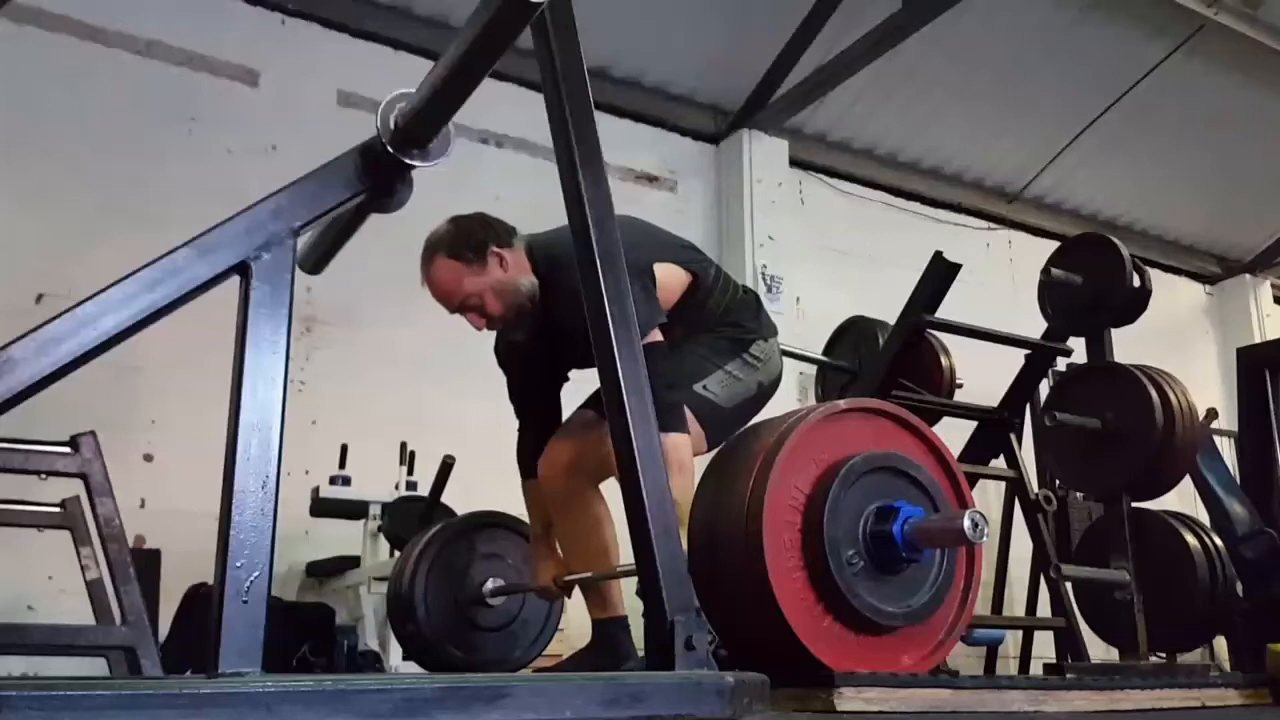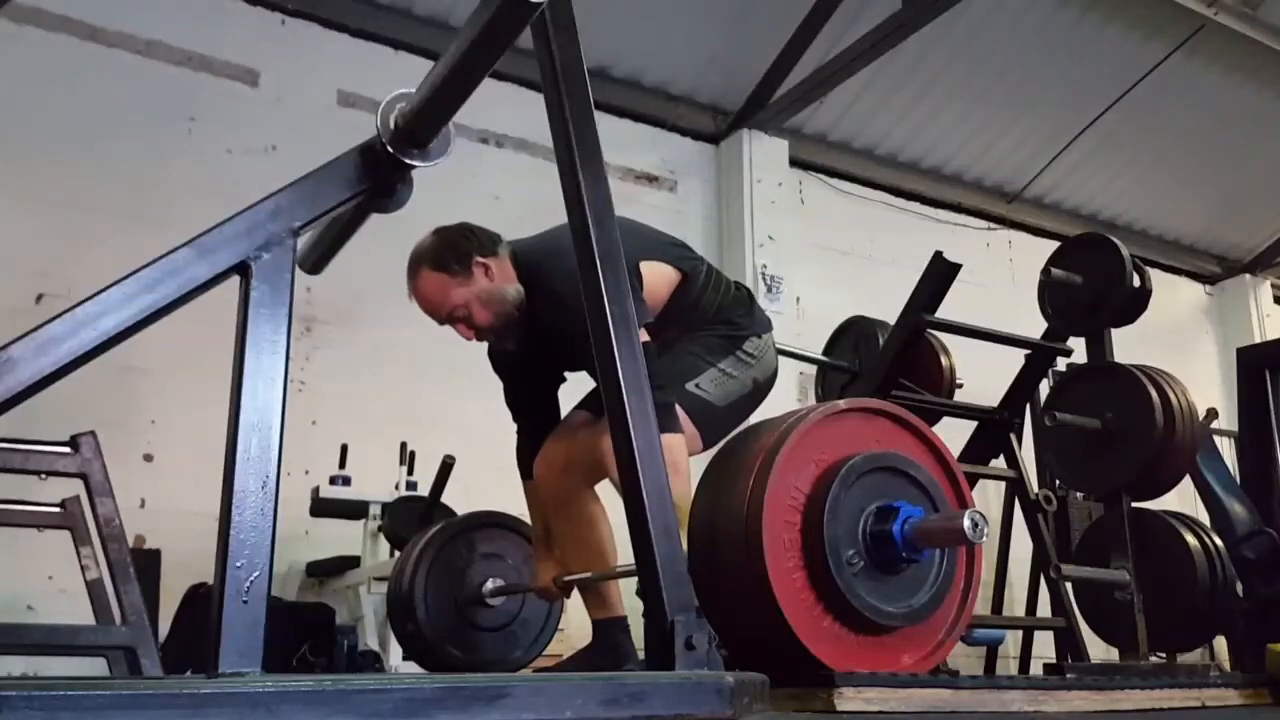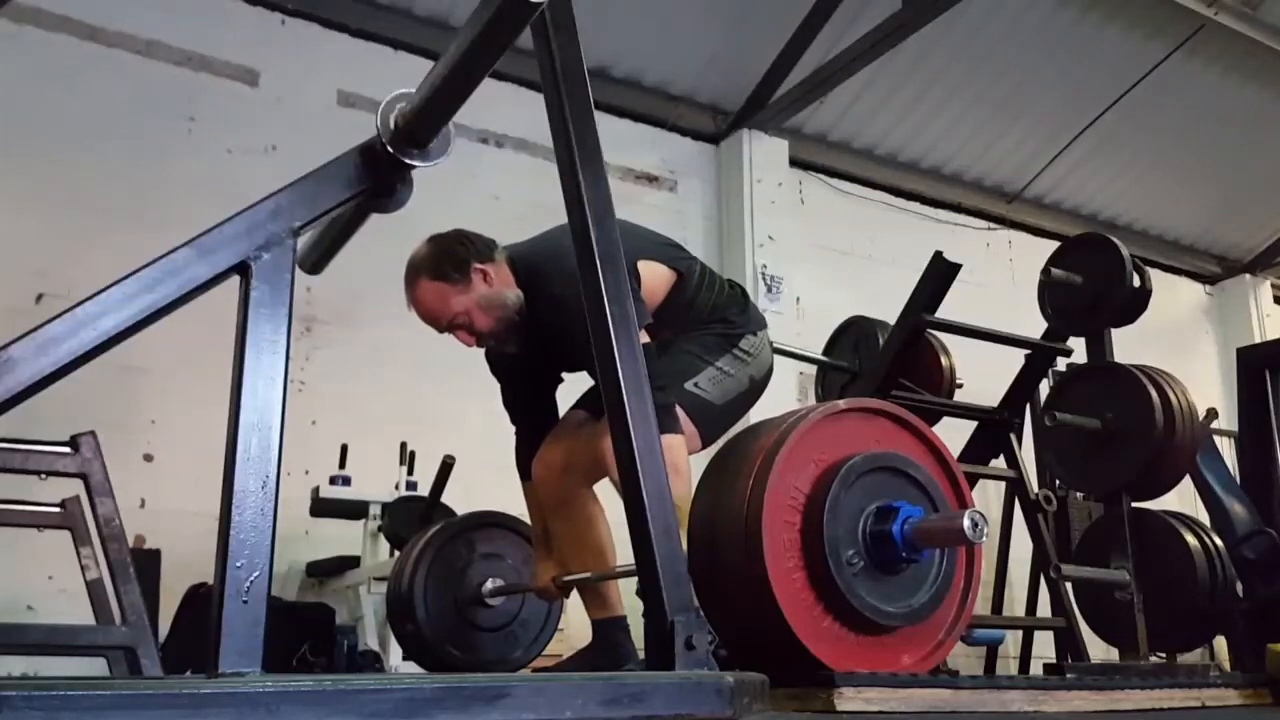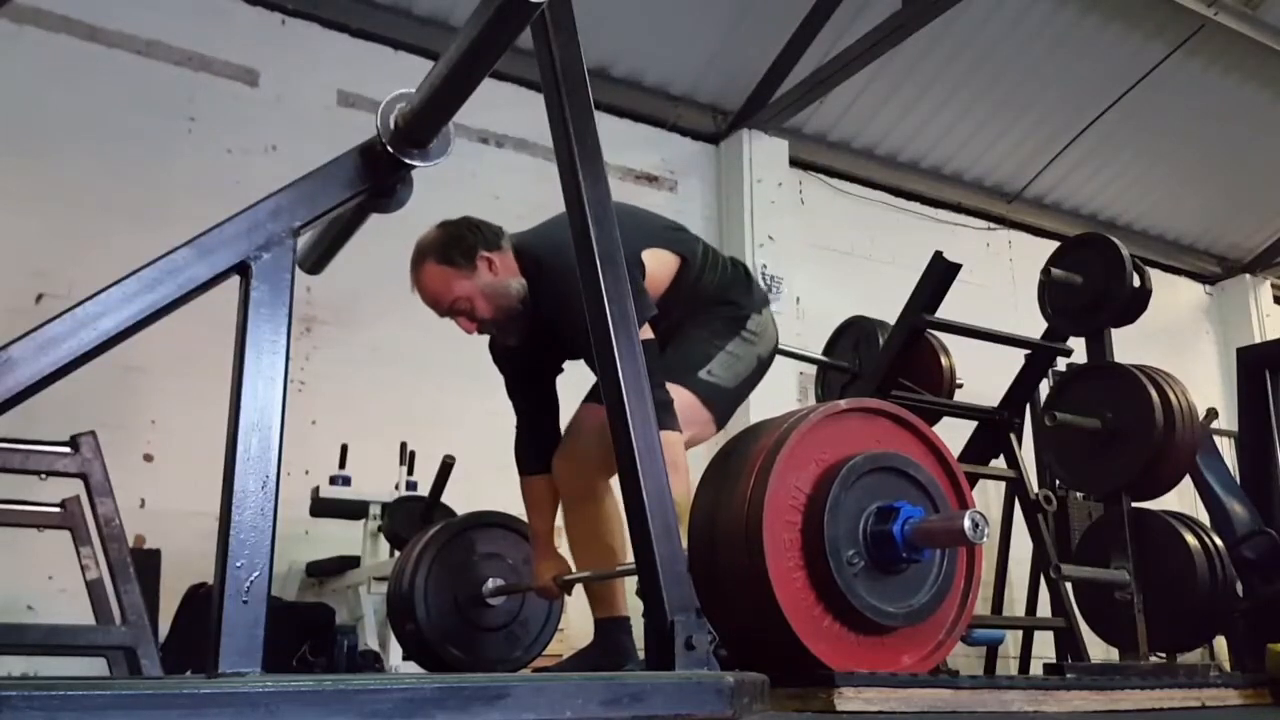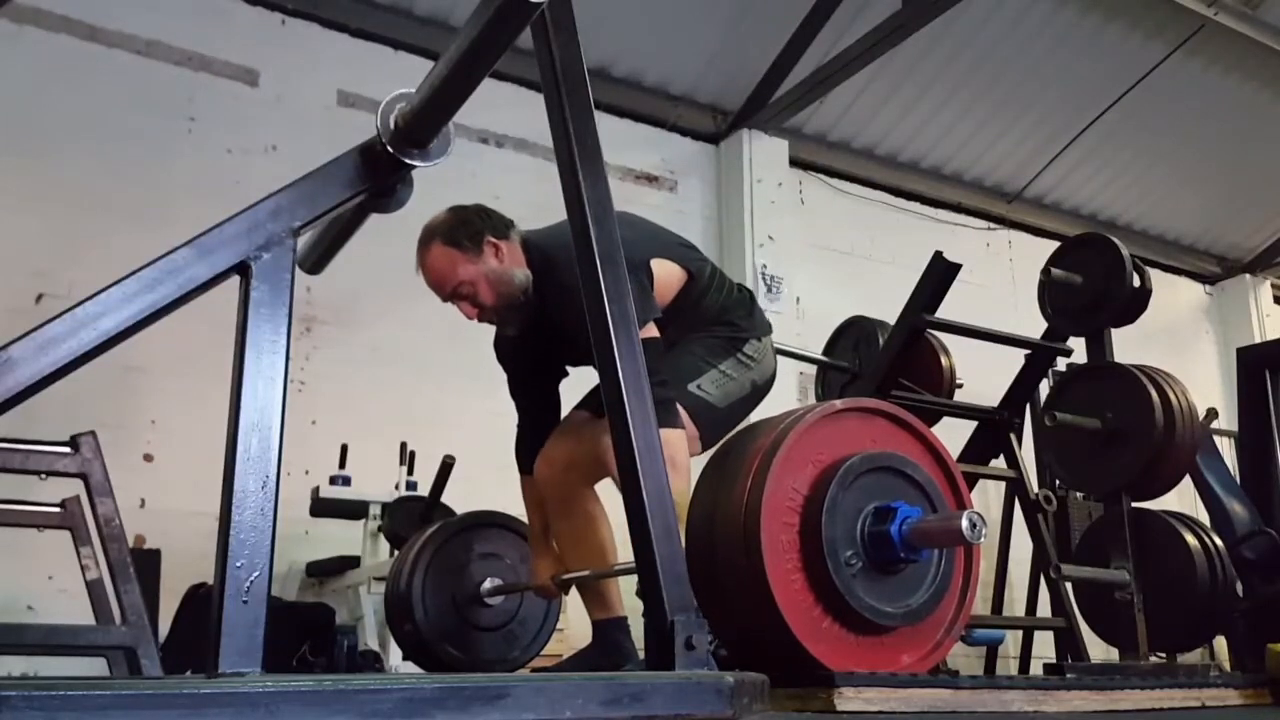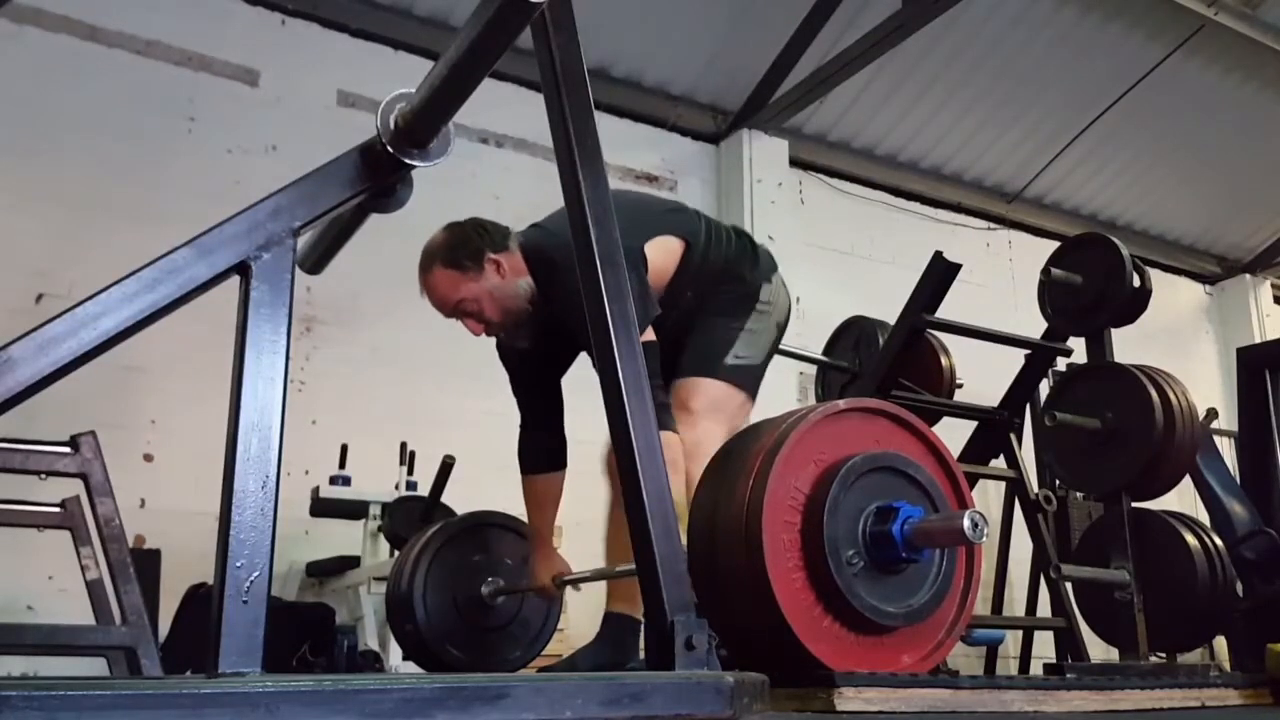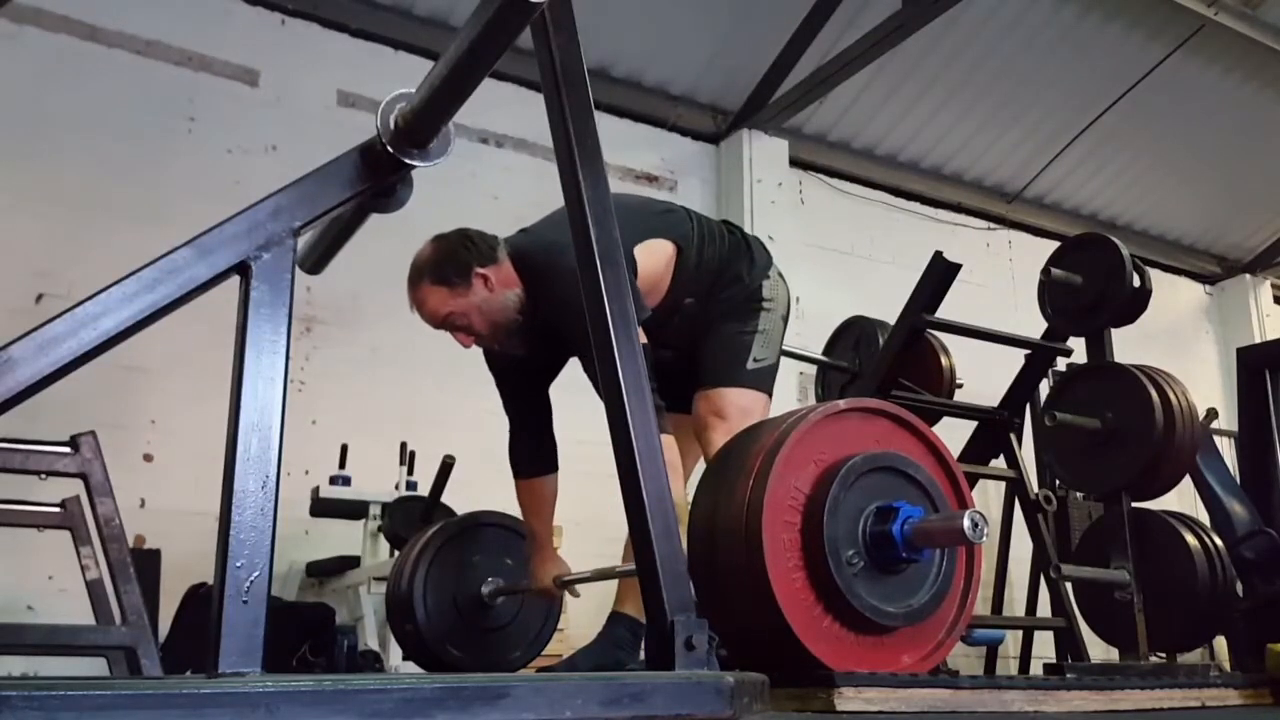
dt=0.5s
person 1, frame 1
left shoulder: (586, 273)
right shoulder: (518, 334)
left elbow: (658, 401)
right elbow: (535, 436)
left wrist: (682, 543)
right wrist: (543, 552)
left hip: (734, 345)
right knee: (561, 464)
right ankle: (612, 642)
person 1, frame 2
left shoulder: (571, 275)
right shoulder: (511, 336)
left elbow: (650, 403)
right elbow: (535, 437)
right wrist: (543, 552)
left hip: (730, 341)
right hip: (658, 352)
right knee: (558, 465)
right ankle: (612, 643)
person 1, frame 3
left shoulder: (572, 280)
right shoulder: (508, 333)
left elbow: (650, 405)
right elbow: (534, 440)
right wrist: (544, 554)
left hip: (724, 338)
right hip: (662, 350)
right knee: (557, 464)
right ankle: (611, 642)
person 1, frame 4
left shoulder: (575, 271)
right shoulder: (513, 321)
left elbow: (649, 399)
right elbow: (536, 434)
right wrist: (542, 550)
left hip: (728, 318)
right hip: (664, 330)
right knee: (580, 460)
right ankle: (613, 641)
person 1, frame 5
left shoulder: (583, 267)
right shoulder: (517, 329)
left elbow: (653, 398)
right elbow: (535, 432)
right wrist: (542, 551)
left hip: (729, 342)
right hip: (656, 356)
right knee: (556, 465)
right ankle: (611, 643)
person 1, frame 6
left shoulder: (580, 268)
right shoulder: (521, 328)
left elbow: (649, 399)
right elbow: (541, 433)
right wrist: (542, 548)
left hip: (740, 293)
right hip: (675, 316)
left knee: (690, 438)
right ankle: (619, 638)
person 1, frame 7
left shoulder: (572, 277)
right shoulder: (510, 328)
right elbow: (530, 439)
right wrist: (541, 551)
left hip: (739, 294)
right hip: (675, 322)
left knee: (727, 447)
right ankle: (620, 640)
